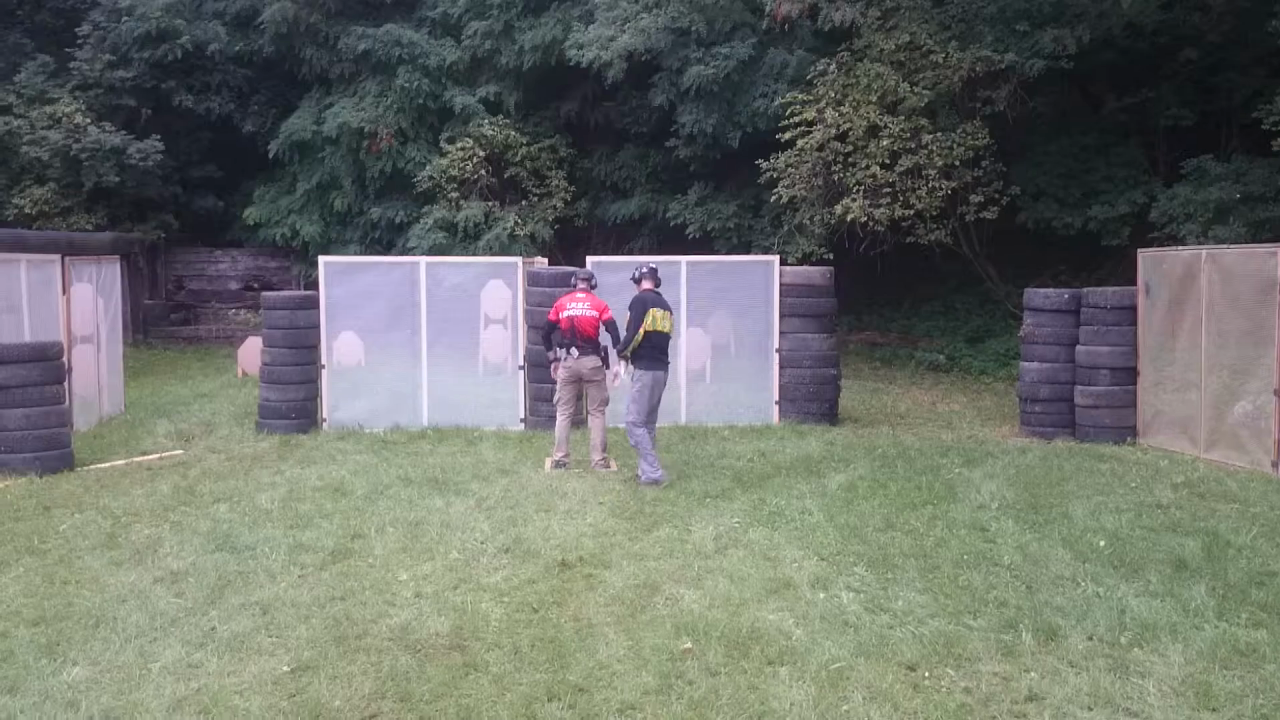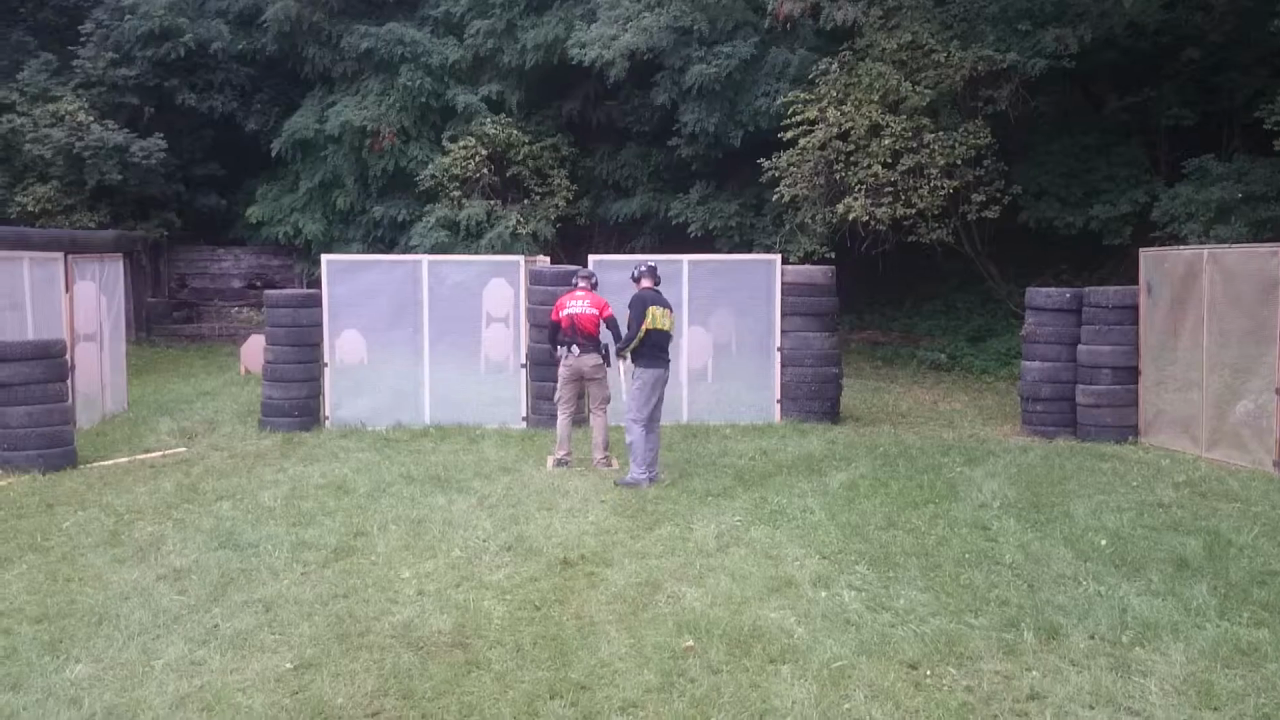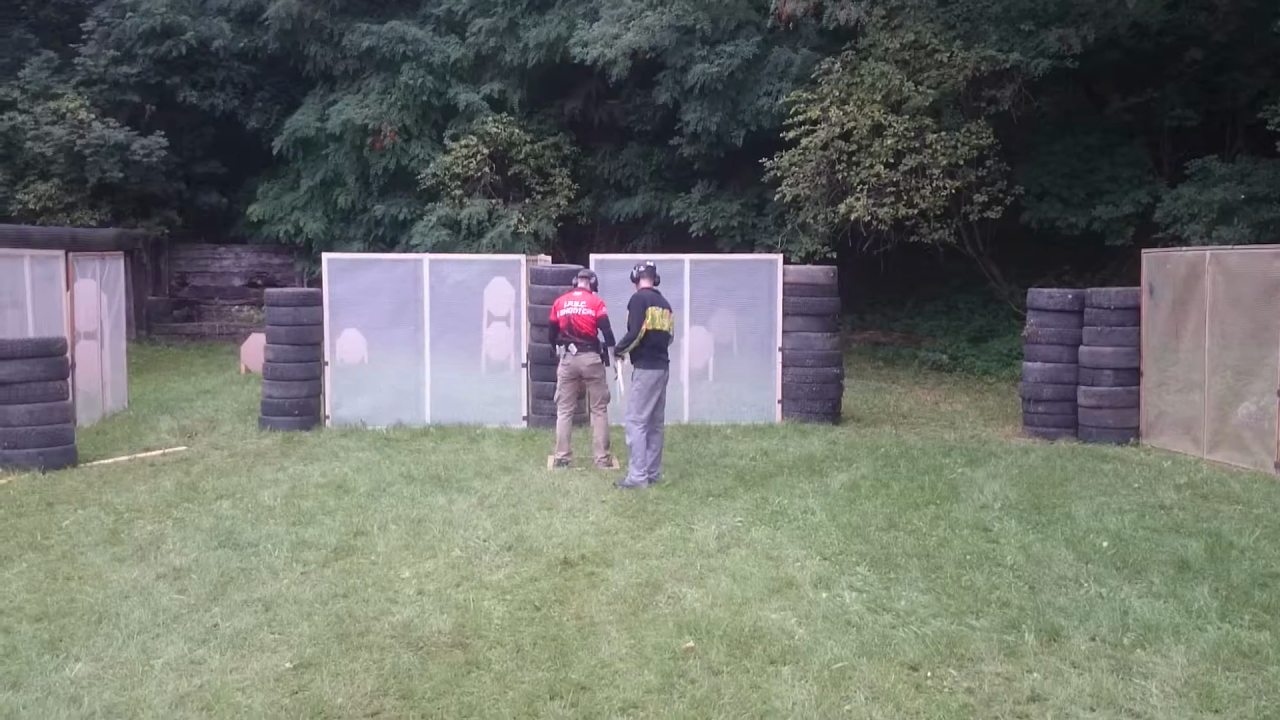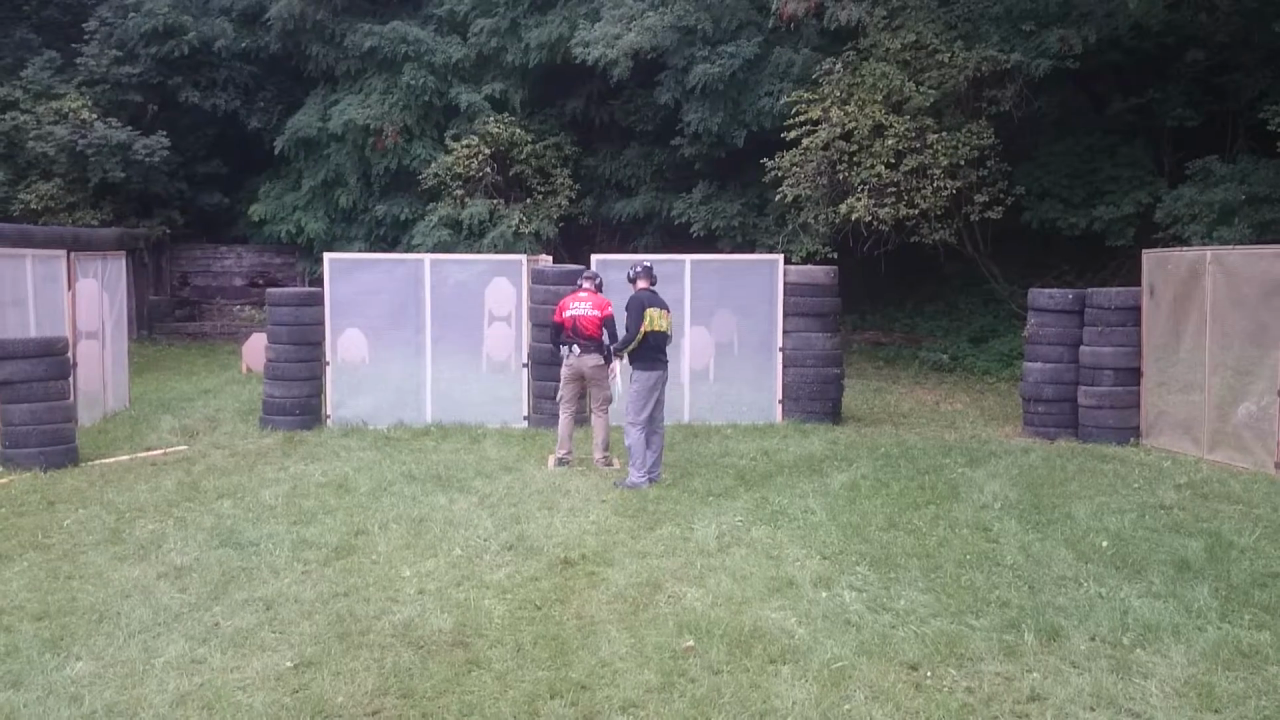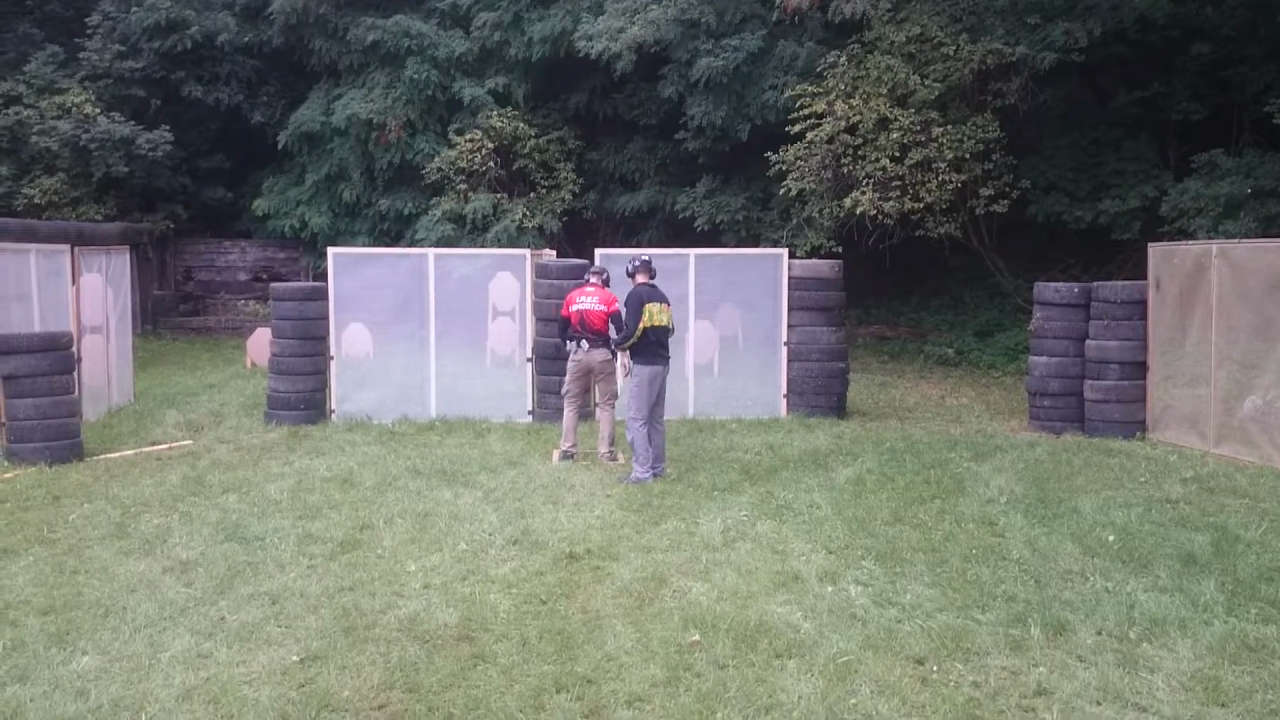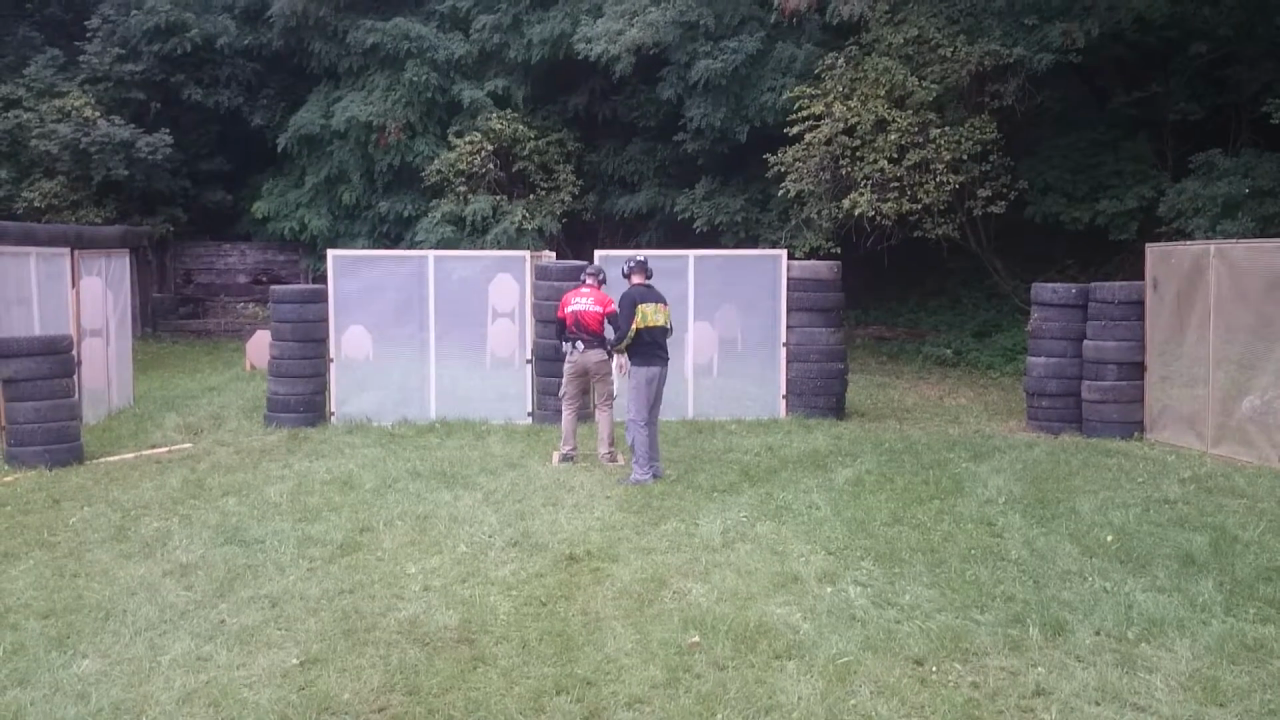
dt=0.2s
person 1, frame 1
left shoulder: (640, 300)
right shoulder: (665, 304)
left elbow: (634, 334)
right elbow: (665, 335)
left wrist: (623, 352)
left hip: (646, 369)
right hip: (661, 368)
left knee: (634, 422)
right knee: (648, 422)
left ankle: (652, 472)
right ankle: (647, 472)
person 1, frame 2
left shoulder: (640, 298)
right shoulder: (665, 302)
left elbow: (636, 332)
right elbow: (668, 335)
left wrist: (621, 350)
left hip: (646, 367)
right hip: (662, 366)
left knee: (635, 420)
right knee: (652, 422)
left ankle: (638, 474)
right ankle: (650, 472)
person 1, frame 3
left shoulder: (639, 298)
right shoulder: (664, 303)
left elbow: (635, 332)
right elbow: (669, 336)
left wrist: (620, 350)
left hip: (645, 368)
right hip: (662, 367)
left knee: (635, 421)
right knee: (655, 423)
left ankle: (637, 476)
right ankle: (652, 472)
person 1, frame 4
left shoulder: (637, 299)
right shoulder: (662, 303)
left elbow: (634, 334)
right elbow: (668, 337)
left wrist: (618, 349)
left hip: (644, 369)
right hip: (661, 368)
left knee: (634, 423)
right knee: (655, 423)
left ankle: (638, 477)
right ankle: (652, 472)
person 1, frame 5
left shoulder: (636, 294)
right shoulder: (662, 296)
left elbow: (633, 330)
right elbow: (670, 330)
left wrist: (619, 344)
left hip: (644, 363)
right hip: (662, 362)
left knee: (636, 418)
right knee: (656, 418)
left ankle: (642, 472)
right ankle: (657, 467)
person 1, frame 6
left shoulder: (630, 295)
right shoulder: (659, 297)
left elbow: (626, 331)
right elbow: (668, 330)
left wrist: (616, 347)
left hip: (642, 364)
right hip: (660, 363)
left knee: (637, 420)
right knee: (651, 419)
left ankle: (642, 473)
right ankle: (653, 467)
person 2, frame 1
left shoulder: (561, 303)
right shoulder: (599, 304)
left elbow: (546, 334)
right elbow: (614, 334)
left wrist: (553, 359)
left hip: (568, 361)
right hip: (593, 361)
left knee: (564, 412)
right knee: (597, 412)
left ankle: (560, 459)
right ankle: (599, 460)
person 2, frame 2
left shoulder: (562, 302)
right shoulder: (599, 301)
left elbow: (552, 335)
right elbow: (615, 330)
left wrist: (559, 356)
left hip: (569, 359)
right hip: (593, 359)
left knee: (565, 411)
right knee: (598, 410)
left ankle: (562, 457)
right ankle: (601, 458)
person 2, frame 3
left shoulder: (559, 302)
right shoulder: (595, 301)
left elbow: (552, 335)
right elbow: (606, 331)
left hip: (567, 359)
right hip: (591, 358)
left knee: (564, 410)
right knee: (599, 410)
left ankle: (562, 457)
right ankle: (602, 458)
person 2, frame 4
left shoulder: (565, 302)
right shoulder: (602, 302)
left elbow: (554, 336)
right elbow: (612, 332)
right wrist: (614, 359)
left hip: (571, 360)
right hip: (595, 359)
left knee: (566, 410)
right knee: (600, 410)
left ankle: (562, 456)
right ankle: (602, 458)
person 2, frame 5
left shoulder: (572, 297)
right shoulder: (609, 297)
left elbow: (562, 329)
right elbow: (619, 327)
left hip: (578, 354)
right hip: (602, 354)
left knee: (571, 403)
right knee: (606, 405)
left ankle: (567, 450)
right ankle: (606, 452)
person 2, frame 6
left shoulder: (567, 298)
right shoulder: (604, 298)
left elbow: (559, 330)
right elbow: (617, 327)
left hip: (574, 355)
right hip: (598, 355)
left knee: (569, 406)
right knee: (604, 405)
left ankle: (567, 453)
right ankle: (607, 453)
